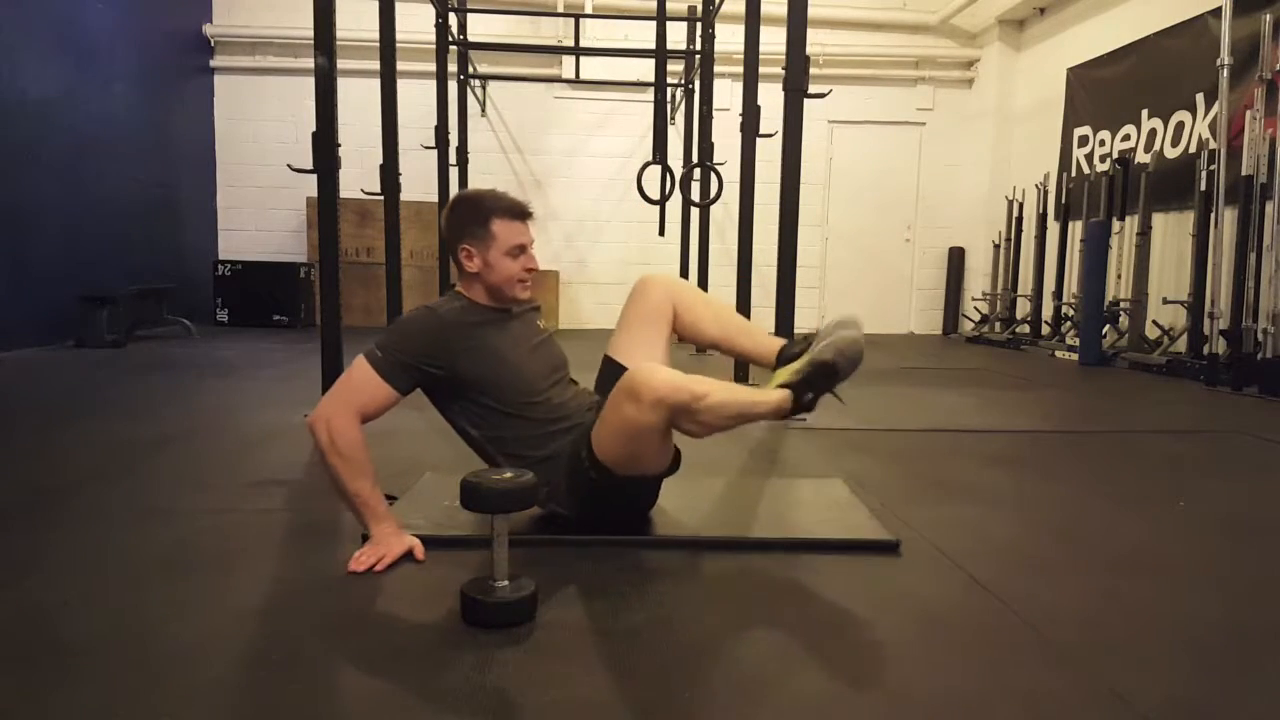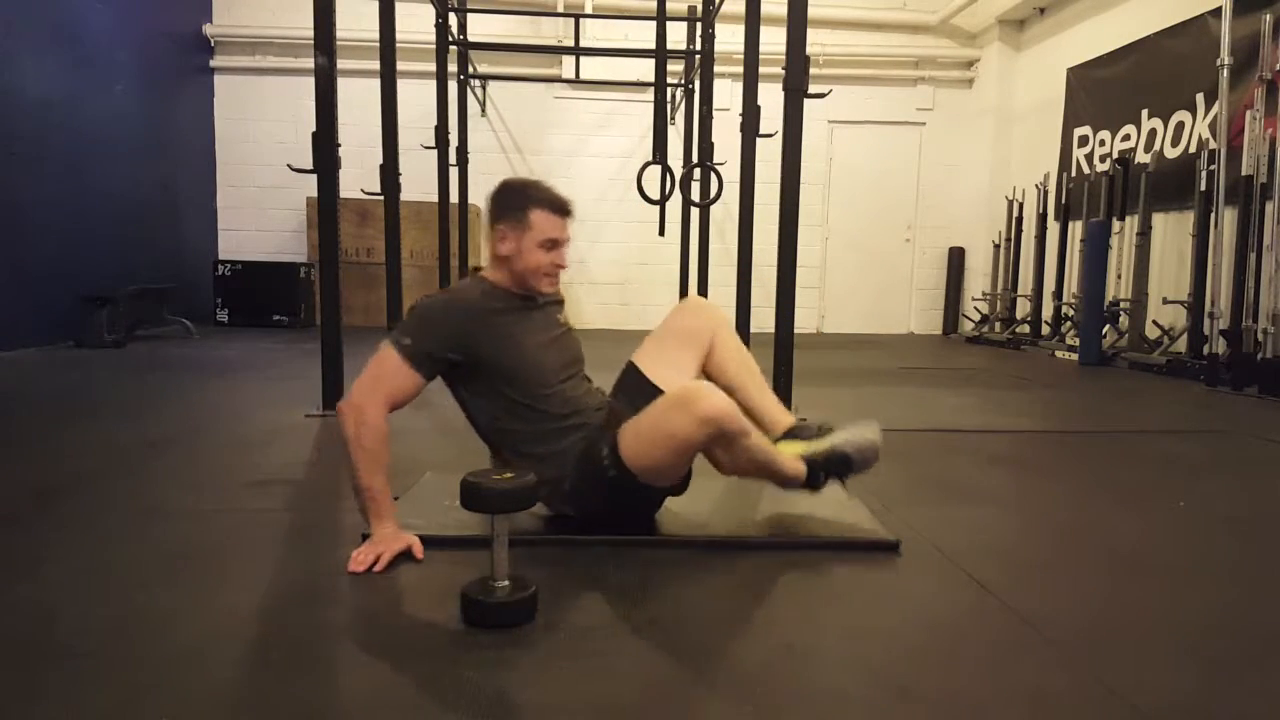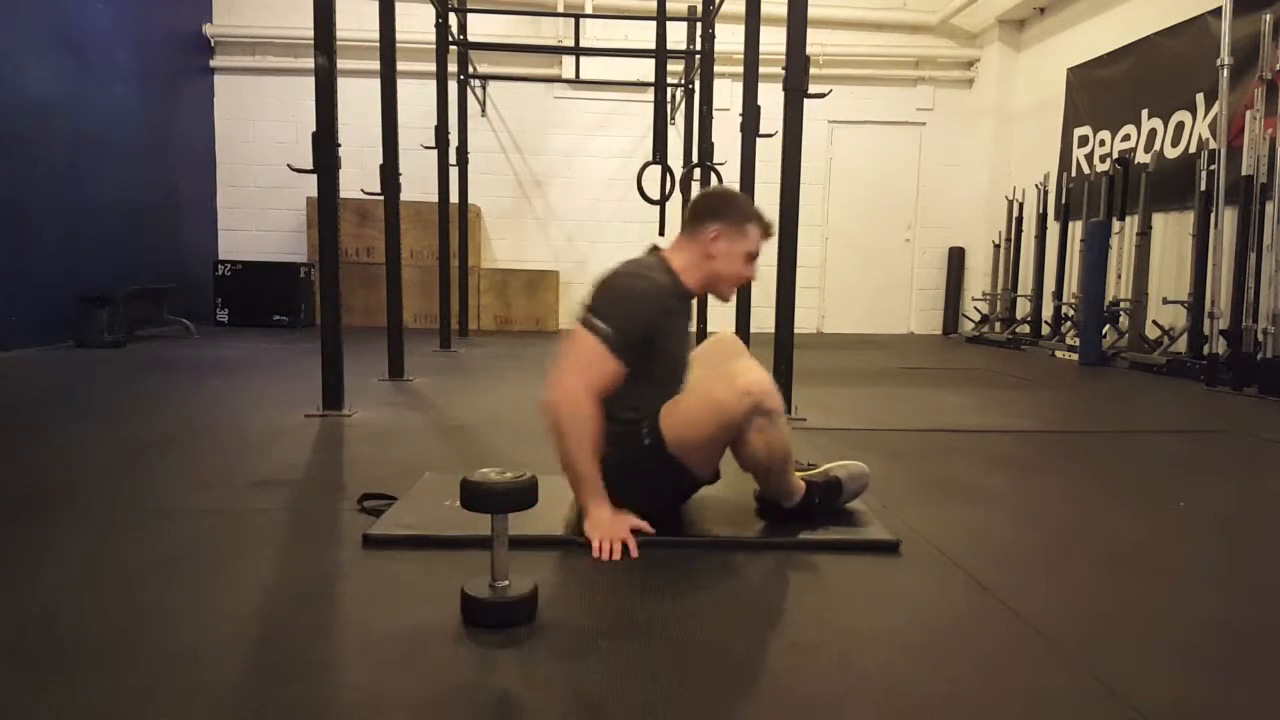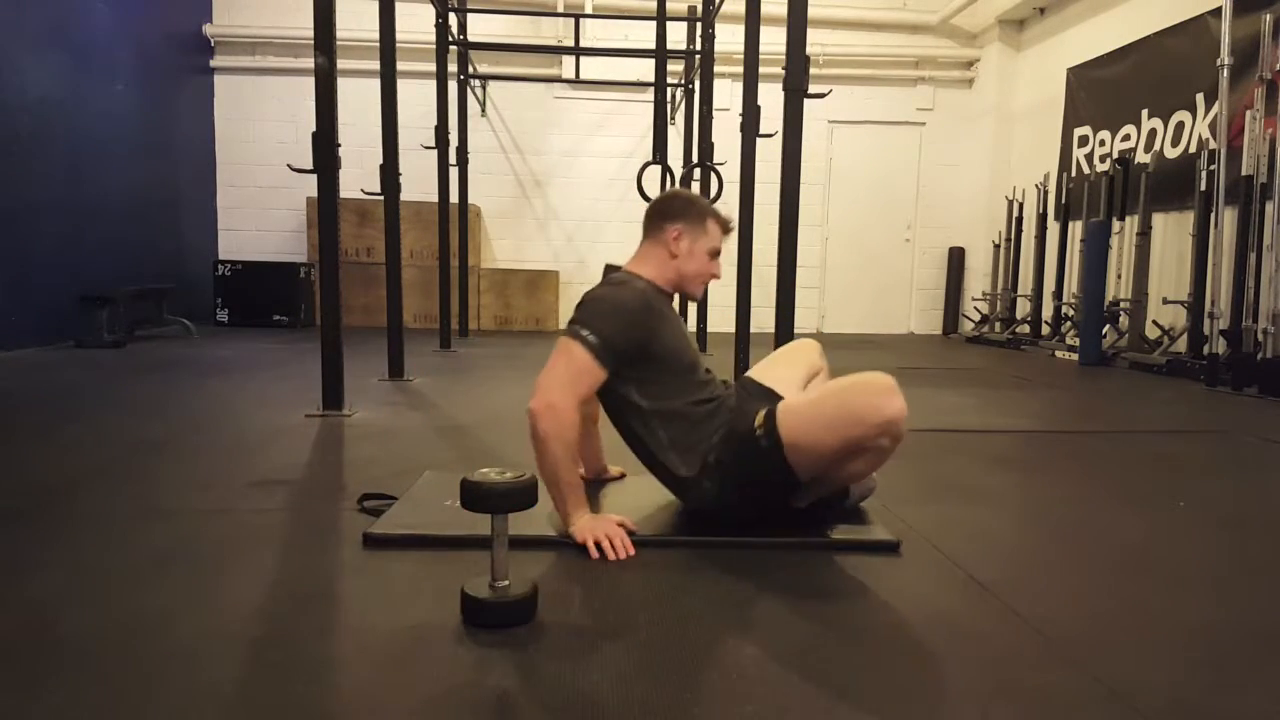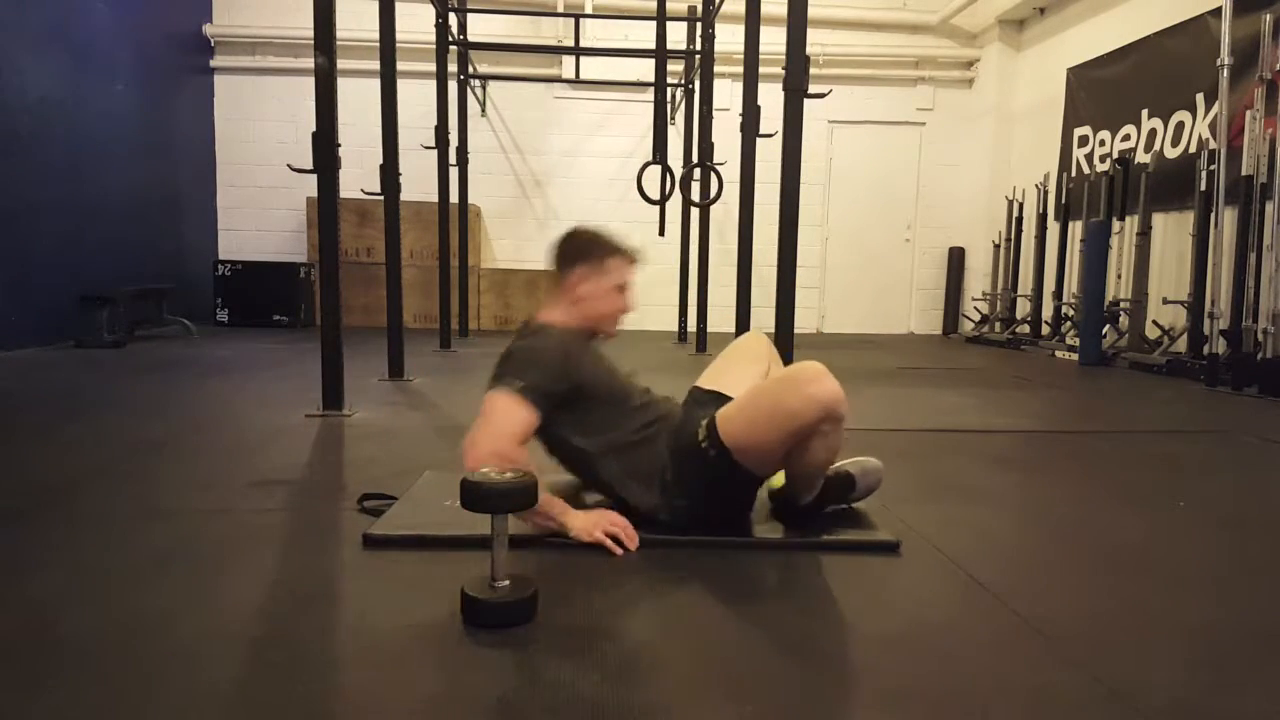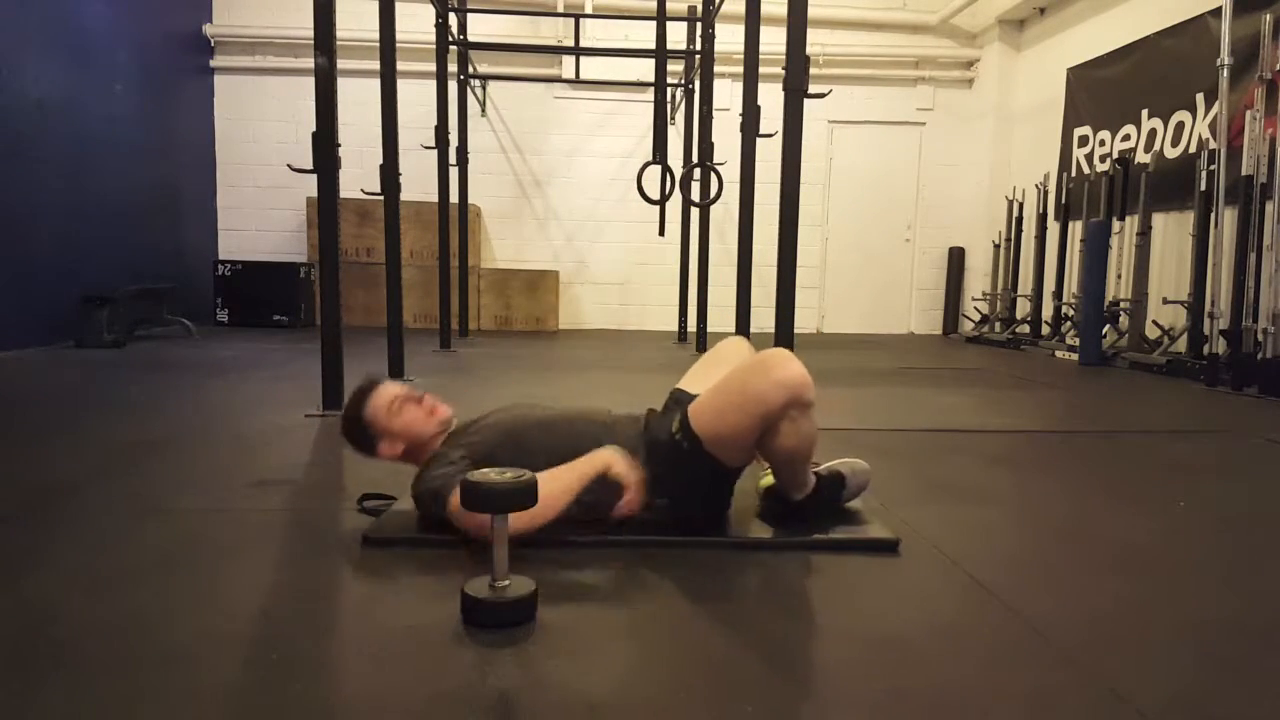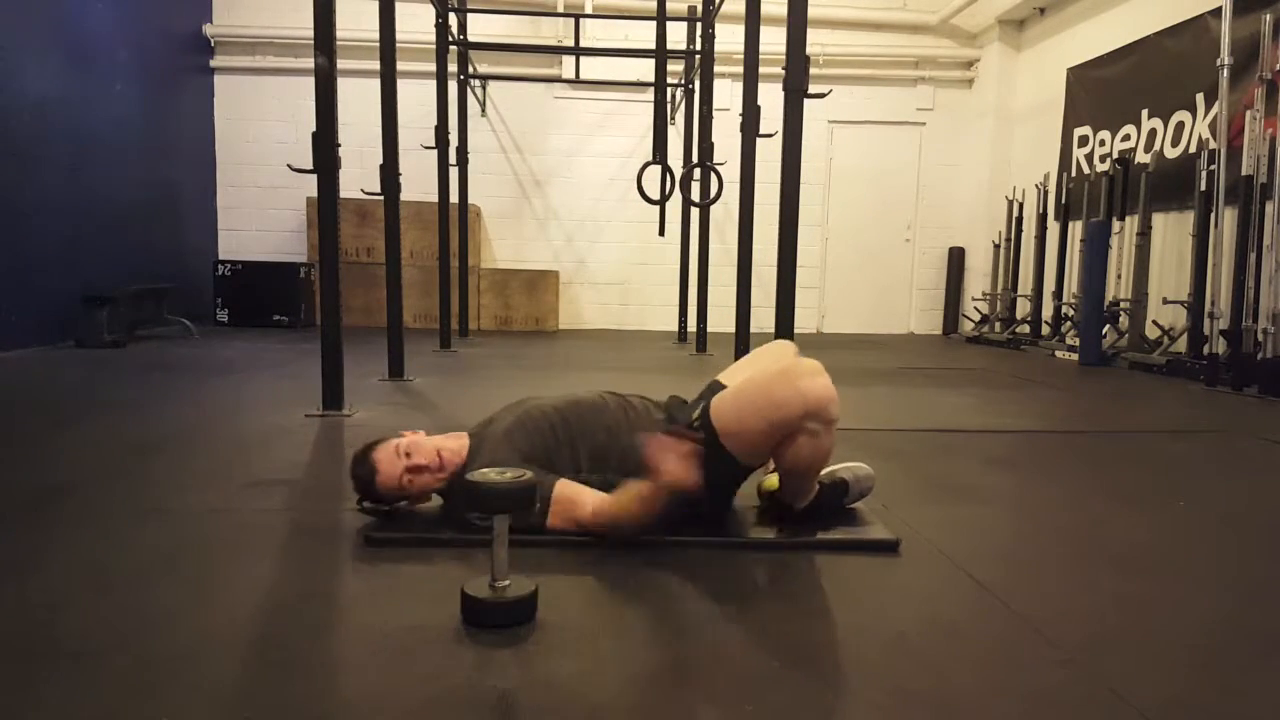
dt=0.4s
person 1, frame 1
left shoulder: (519, 305)
right shoulder: (434, 331)
right elbow: (331, 417)
right wrist: (383, 527)
left hip: (603, 431)
right hip: (584, 485)
left knee: (658, 290)
right knee: (651, 383)
left ankle: (791, 360)
right ankle: (792, 398)
person 1, frame 2
left shoulder: (541, 296)
right shoulder: (454, 314)
right elbow: (363, 404)
right wrist: (385, 524)
left hip: (611, 430)
right hip: (585, 485)
left knee: (699, 315)
right knee: (702, 401)
left ankle: (788, 436)
right ankle: (798, 470)
person 1, frame 3
left shoulder: (665, 285)
right shoulder: (641, 290)
right elbow: (564, 396)
right wrist: (596, 508)
left hip: (643, 455)
right hip: (629, 481)
left knee: (727, 347)
right knee: (748, 384)
left ankle: (779, 476)
right ankle: (795, 499)
person 1, frame 4
left shoulder: (644, 298)
right shoulder: (621, 304)
left elbow: (583, 393)
right elbow: (549, 405)
left wrist: (594, 468)
right wrist: (578, 518)
right hip: (725, 470)
left knee: (807, 352)
right knee: (882, 401)
right ankle: (805, 495)
person 1, frame 5
left shoulder: (563, 343)
right shoulder: (540, 357)
right elbow: (484, 456)
right wrist: (569, 519)
left hip: (684, 440)
right hip: (687, 485)
left knee: (757, 345)
right knee: (817, 387)
left ankle: (798, 475)
right ankle: (804, 498)
person 1, frame 6
left shoulder: (468, 440)
right shoulder: (443, 477)
right elbow: (497, 518)
right wrist: (599, 459)
left hip: (651, 433)
right hip: (664, 491)
left knee: (736, 351)
right knee: (783, 374)
left ankle: (788, 478)
right ankle: (799, 498)
person 1, frame 7
left shoulder: (487, 437)
right elbow: (607, 514)
right wrist: (660, 482)
left hip: (674, 423)
right hip: (684, 456)
left knee: (784, 353)
right knee: (810, 389)
left ankle: (786, 479)
right ankle: (801, 501)
